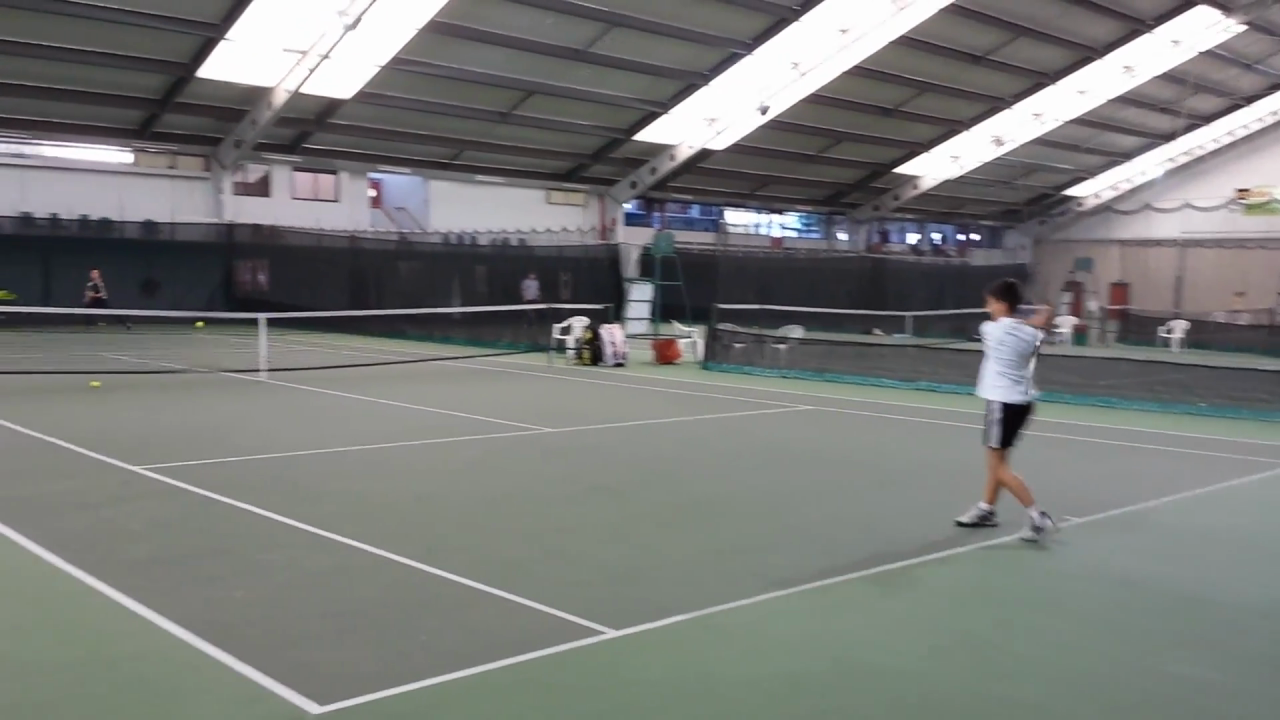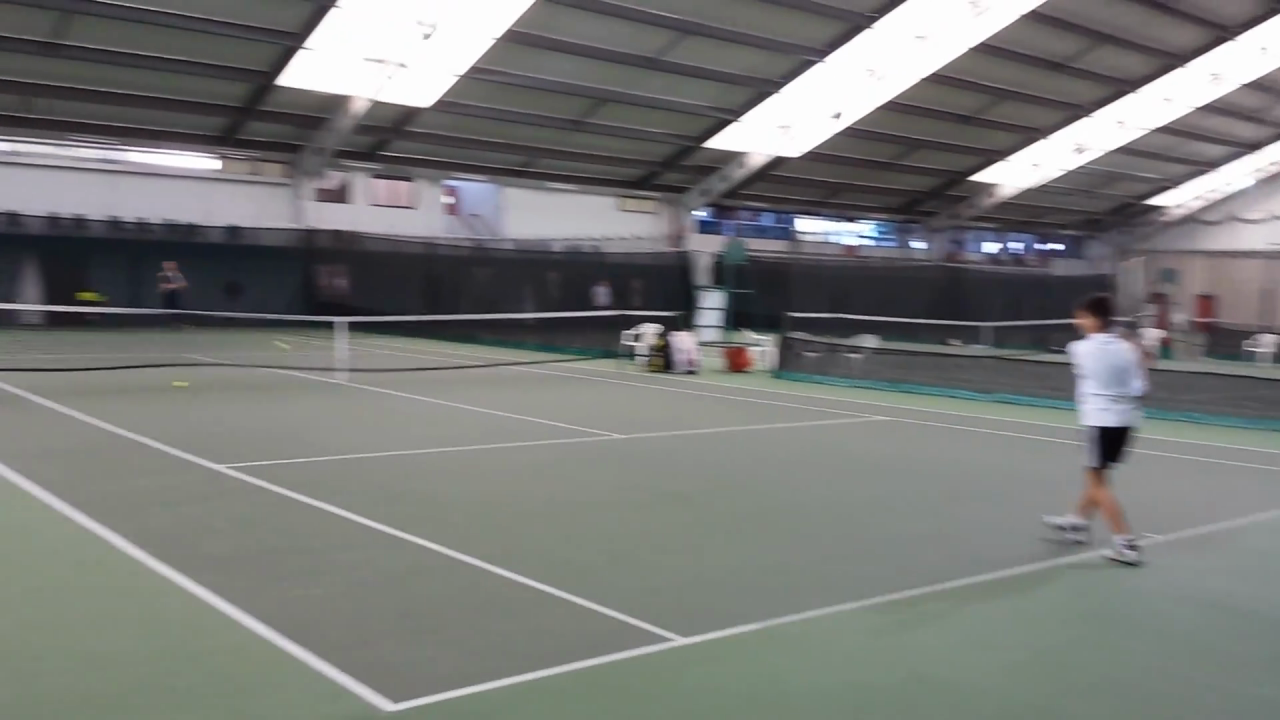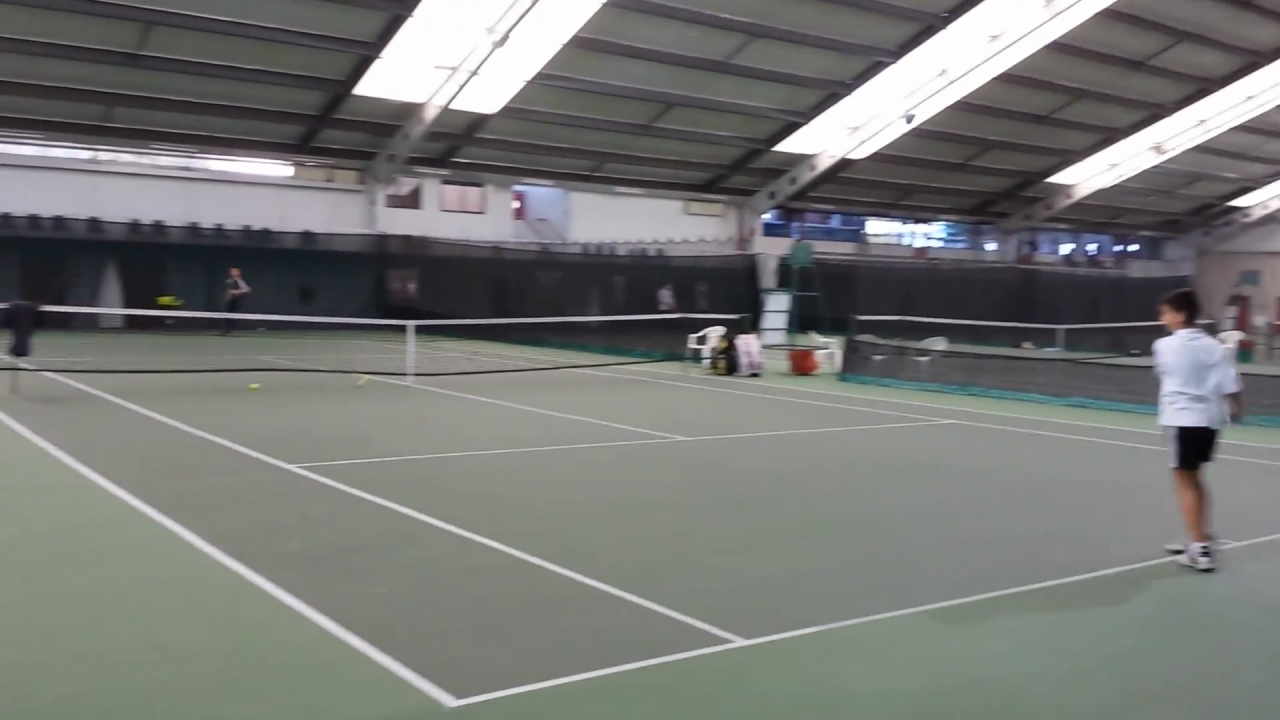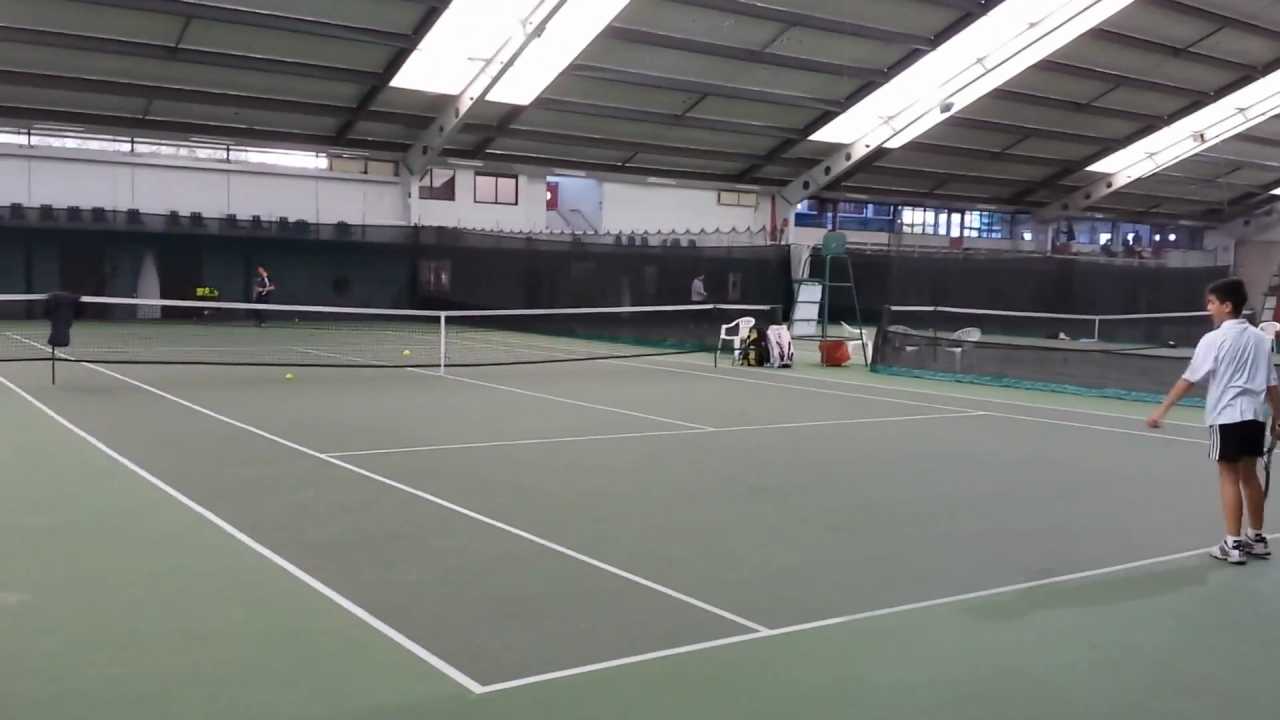
dt=0.2s
person 1, frame 1
left shoulder: (989, 329)
right shoulder: (1031, 334)
left wrist: (1032, 322)
right wrist: (1038, 324)
left hip: (1002, 401)
right hip: (1023, 400)
left knee: (999, 464)
right knee: (997, 457)
left ankle: (1037, 515)
right ankle: (986, 509)
person 1, frame 2
left shoulder: (1079, 349)
right shoulder: (1127, 350)
right elbow: (1138, 391)
right wrist: (1139, 356)
left hip: (1100, 421)
right hip: (1124, 422)
left knee: (1098, 483)
right knee: (1096, 475)
left ankle: (1126, 544)
right ankle: (1076, 522)
person 1, frame 3
left shoulder: (1163, 346)
right shoulder: (1215, 347)
right elbow: (1232, 388)
right wrist: (1234, 411)
left hip: (1181, 421)
right hip: (1209, 421)
left knee: (1184, 484)
right knee: (1193, 480)
left ankle: (1200, 551)
right ankle: (1198, 540)
person 1, frame 4
left shoulder: (1215, 339)
left elbow: (1190, 378)
left wrist: (1162, 409)
left hip: (1227, 416)
right hip: (1256, 415)
left knee: (1229, 479)
right knee: (1249, 475)
left ankle: (1234, 545)
right ankle: (1257, 538)
